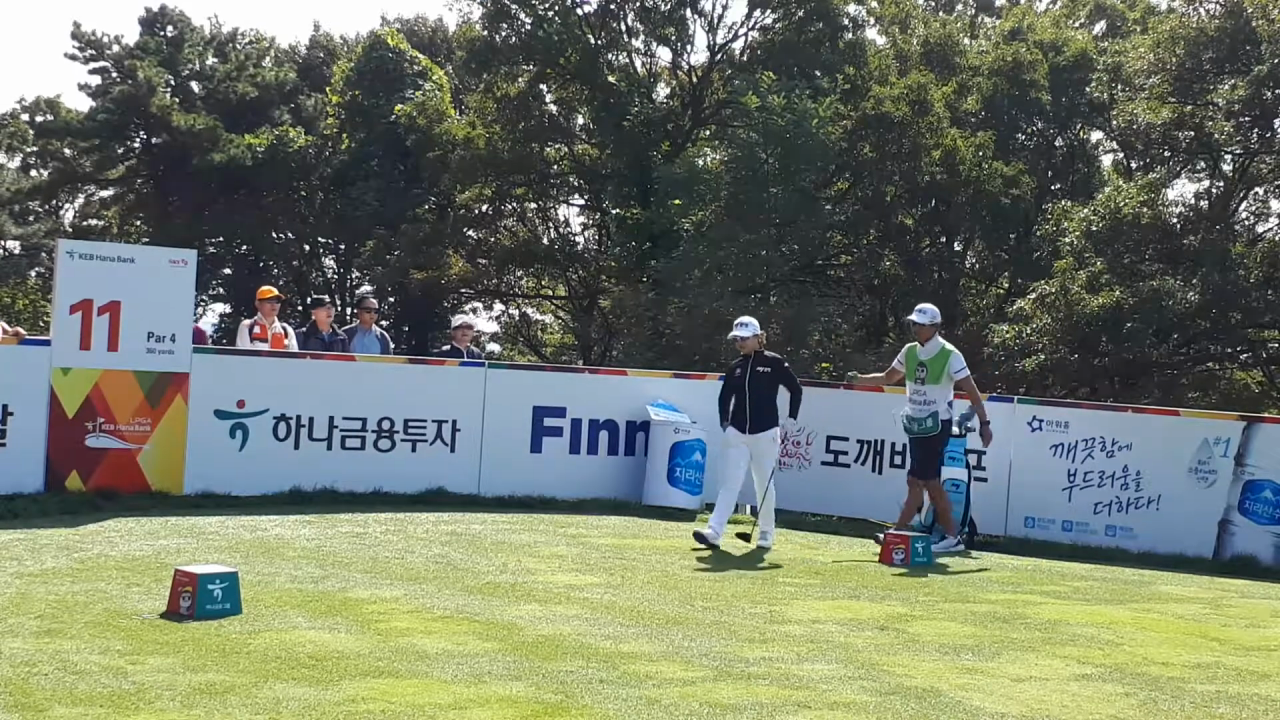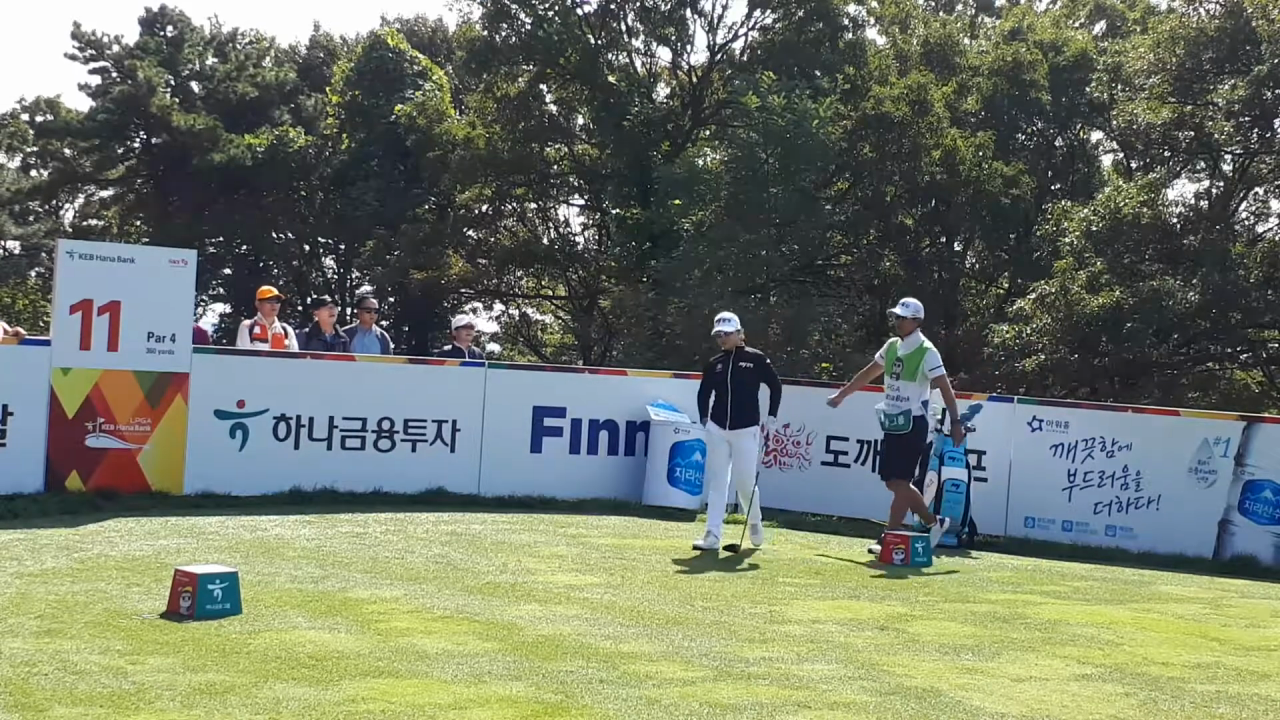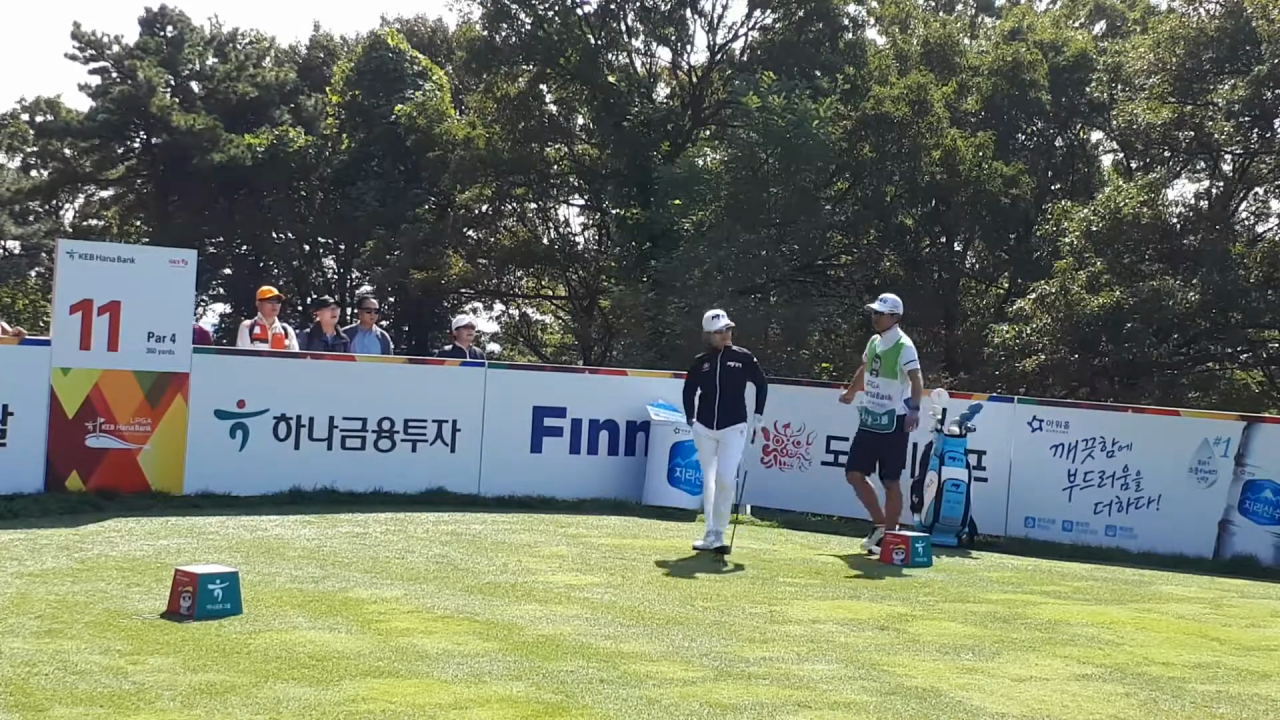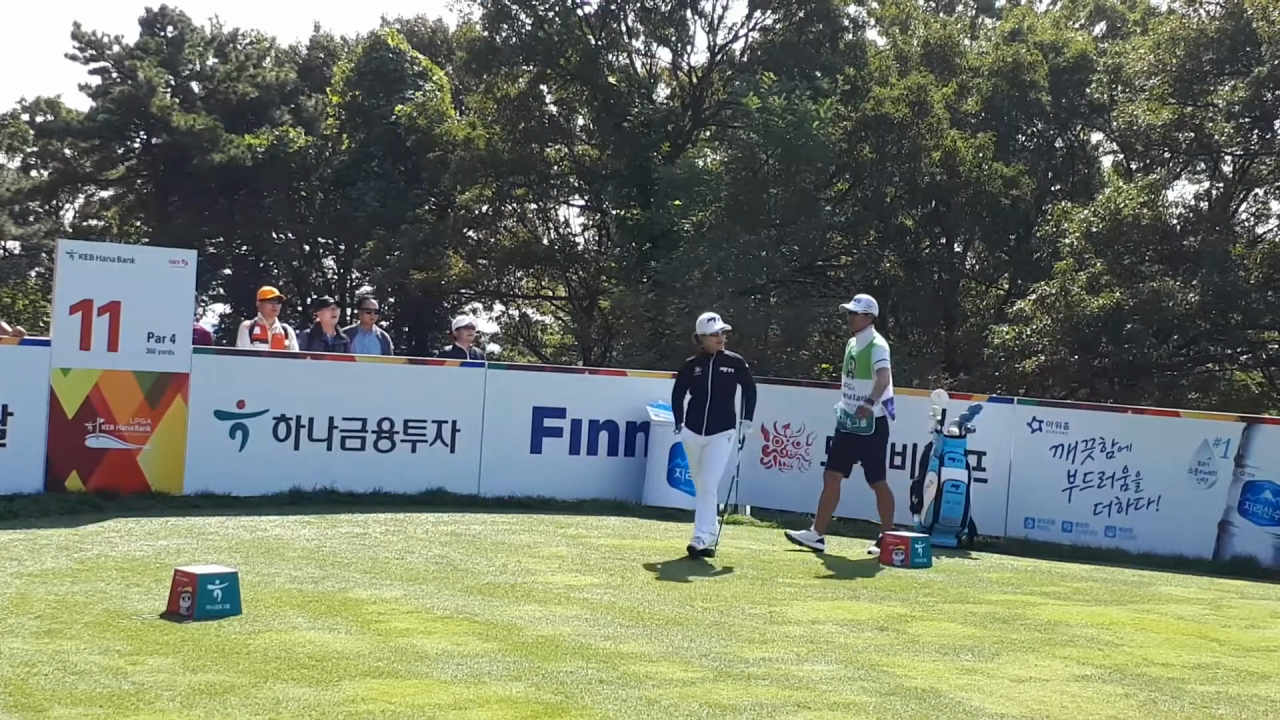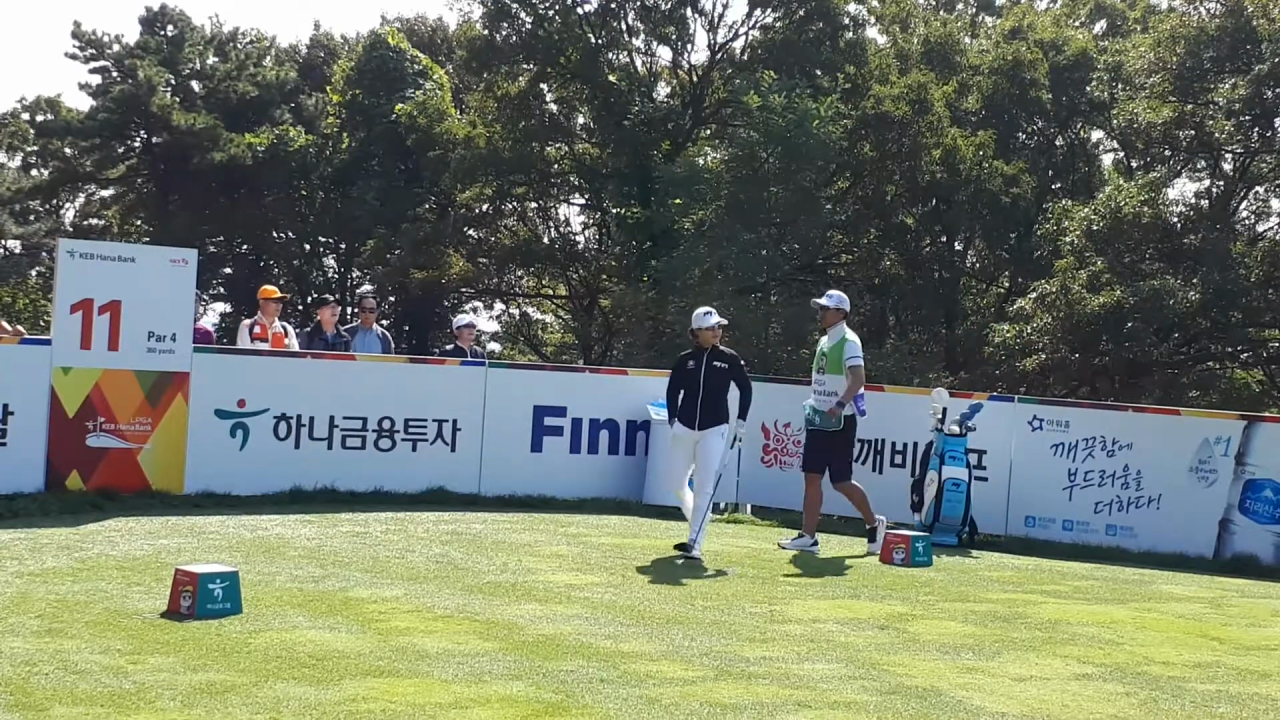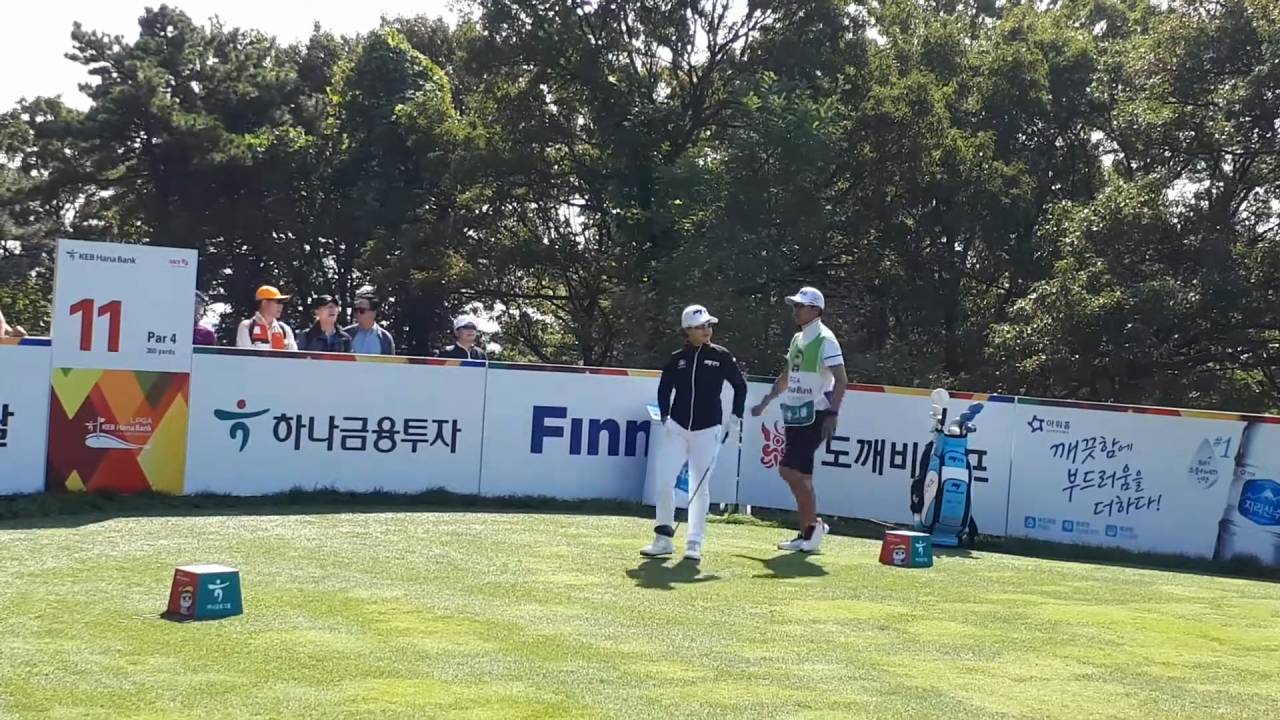
dt=0.2s
person 1, frame 1
left shoulder: (950, 355)
right shoulder: (910, 351)
left elbow: (971, 390)
right elbow: (888, 377)
left wrist: (984, 423)
right wrist: (860, 380)
left hip: (937, 427)
right hip: (916, 426)
left knee: (916, 481)
right knee: (931, 483)
right ankle: (952, 536)
person 1, frame 2
left shoulder: (926, 352)
right shoulder: (891, 345)
left elbow: (945, 387)
right elbow: (869, 372)
left wrist: (954, 422)
right wrist: (842, 395)
left hip: (911, 425)
right hip: (891, 423)
left knee: (899, 482)
right knee: (896, 482)
right ankle: (932, 522)
person 1, frame 3
left shoulder: (904, 346)
right shoulder: (875, 342)
left elbow: (916, 381)
left wrist: (913, 409)
right wrist: (850, 393)
left hip: (894, 423)
right hip: (870, 420)
left knee: (891, 482)
right knee: (854, 474)
right ankle: (882, 525)
person 1, frame 4
left shoulder: (877, 346)
right shoulder: (851, 344)
left elbow: (883, 379)
left wrist: (870, 403)
left hip: (872, 425)
right hip: (847, 423)
left knee: (877, 482)
right knee: (831, 477)
left ankle: (887, 537)
right ankle: (816, 534)
person 1, frame 5
left shoulder: (849, 342)
right shoulder: (823, 341)
left elbow: (857, 379)
left wrist: (838, 406)
left hip: (840, 421)
right hip: (818, 420)
left knee: (840, 481)
right knee: (812, 477)
left ankle: (873, 523)
right ankle: (807, 535)
person 1, frame 6
left shoulder: (825, 340)
right shoulder: (798, 339)
left elbow: (840, 380)
left wrist: (832, 415)
right wrist: (766, 400)
left hip: (815, 416)
right hip: (796, 417)
left knee: (790, 471)
right knee: (800, 476)
left ankle: (814, 525)
right ankle: (807, 534)
person 2, frame 1
left shoulder: (774, 363)
right shoulder: (735, 367)
left elbow: (796, 390)
right elbow: (725, 397)
left wrist: (791, 419)
right wrist: (724, 422)
left hip: (765, 433)
right hip: (736, 433)
left knee: (764, 484)
right knee: (729, 483)
left ankle: (766, 533)
right ankle: (713, 532)
person 2, frame 2
left shoulder: (756, 359)
right shoulder: (715, 363)
left elbow: (775, 386)
right elbow: (704, 393)
left wrist: (771, 417)
right wrist: (704, 419)
left hip: (747, 430)
right hip: (717, 430)
left knee: (744, 482)
right knee: (717, 482)
left ankle: (755, 525)
right ankle: (713, 535)
person 2, frame 3
left shoulder: (743, 357)
right shoulder: (700, 362)
left elbow: (761, 384)
right elbow: (689, 391)
left wrist: (758, 415)
right wrist: (691, 420)
left hip: (734, 427)
right hip: (704, 428)
left knee: (725, 479)
right knee: (709, 483)
left ankle: (716, 532)
right ankle: (712, 535)
person 2, frame 4
left shoulder: (735, 363)
right shoulder: (691, 365)
left elbow: (750, 391)
right elbow: (678, 395)
left wrist: (747, 421)
right wrist: (679, 424)
left hip: (722, 434)
right hip: (692, 433)
left knee: (708, 487)
right knee: (700, 486)
left ankle: (701, 540)
right ankle: (710, 532)
person 2, frame 5
left shoulder: (730, 359)
right shoulder: (685, 359)
left elbow: (746, 389)
right elbow: (673, 390)
left wrist: (741, 420)
right wrist: (673, 419)
left hip: (714, 430)
right hip: (684, 429)
left knee: (704, 487)
right knee: (677, 482)
left ankle: (696, 543)
right ankle: (697, 523)
person 2, frame 6
left shoulder: (722, 356)
right shoulder: (677, 359)
left elbow: (740, 387)
right elbow: (664, 388)
left wrist: (736, 417)
right wrist: (665, 417)
left hip: (708, 430)
right hip: (676, 427)
left knee: (700, 487)
right knee: (663, 482)
left ankle: (695, 543)
right ankle: (663, 538)
